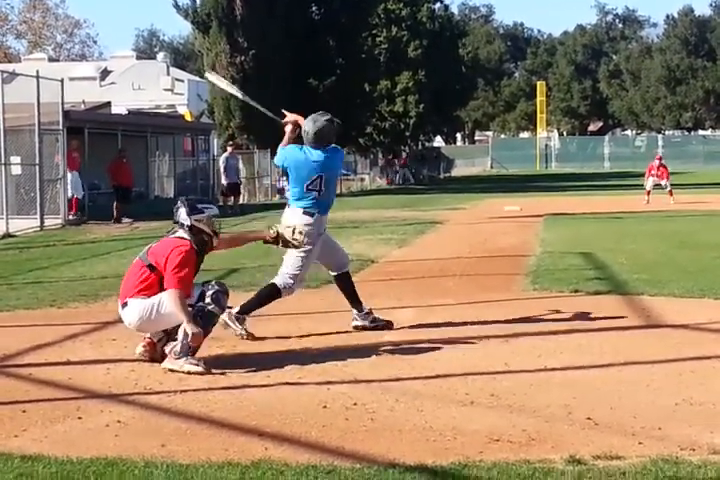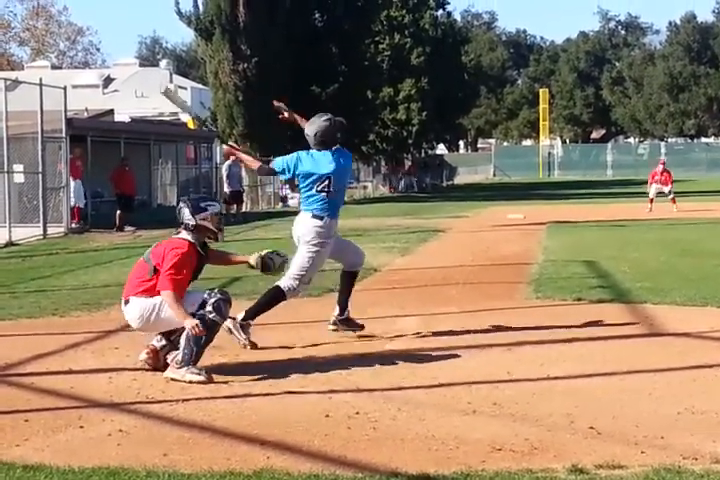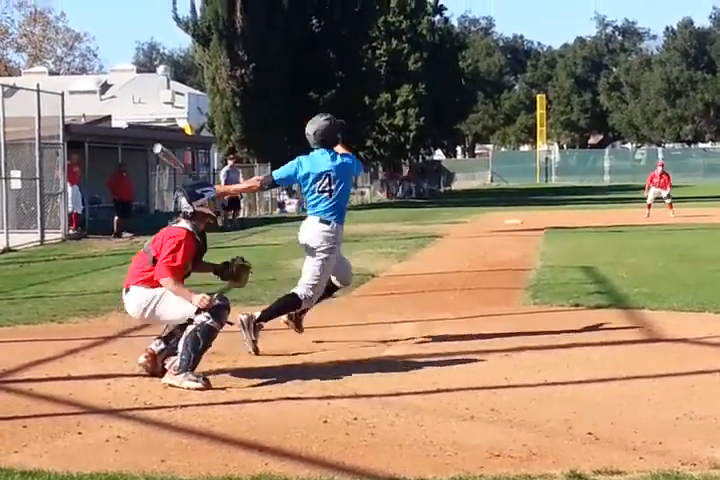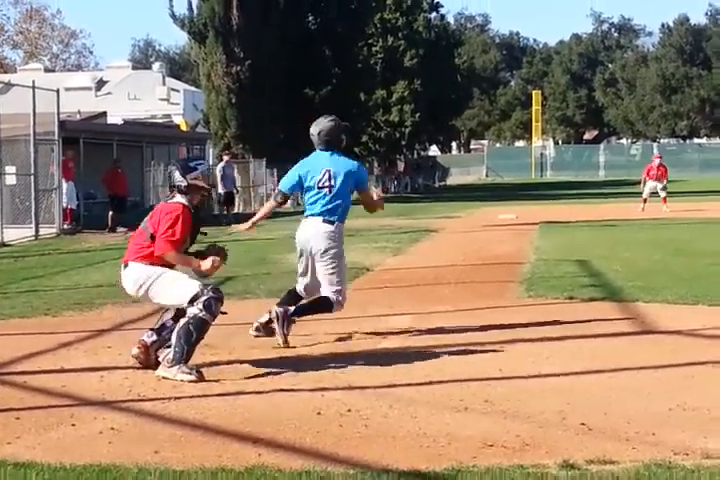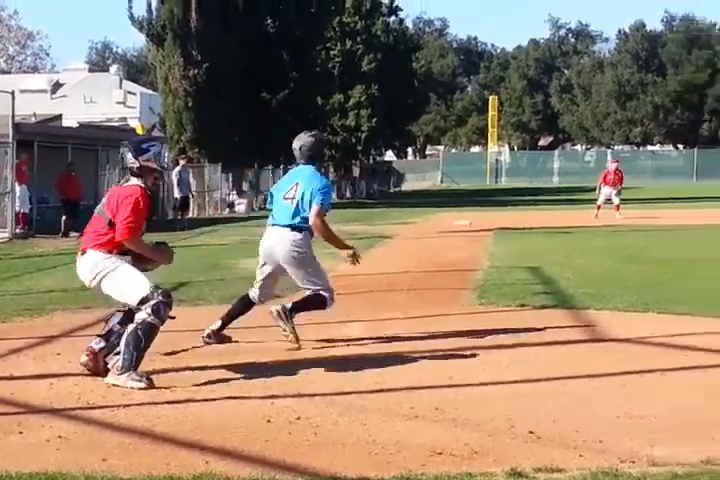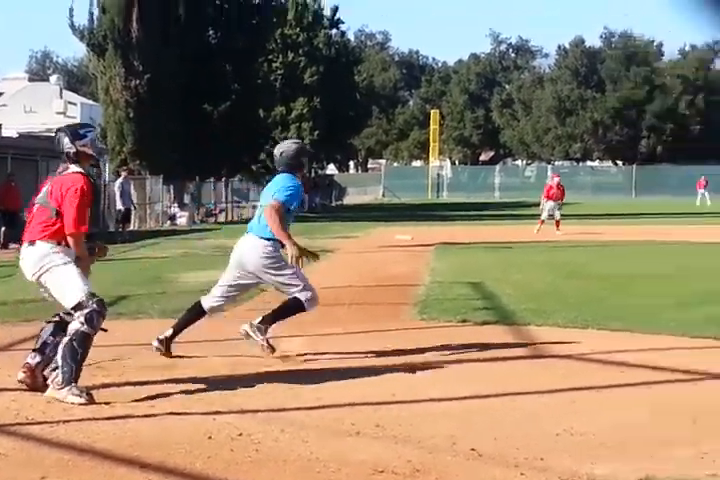
dt=0.1s
person 1, frame 1
left shoulder: (291, 154)
right shoulder: (334, 155)
left elbow: (279, 161)
left wrist: (289, 134)
right wrist: (299, 120)
left hip: (291, 217)
right hip: (308, 224)
left knee: (339, 263)
right knee: (288, 280)
left ankle: (362, 315)
right ankle: (238, 315)
person 1, frame 2
left shoulder: (300, 159)
right shoulder: (344, 159)
left elbow: (263, 169)
right elbow: (335, 145)
left wrist: (238, 153)
right wrist: (296, 118)
left hip: (307, 224)
right hip: (321, 229)
left knee: (355, 258)
right knee: (291, 282)
left ankle: (342, 316)
right ankle: (243, 321)
person 1, frame 3
left shoulder: (300, 164)
right shoulder: (347, 163)
left elbow: (263, 182)
left wrist: (228, 189)
right wrist: (339, 147)
left hip: (309, 230)
right hip: (327, 232)
left knee: (343, 275)
right knee: (307, 292)
left ankle: (296, 312)
right ankle: (254, 321)
person 1, frame 4
left shoulder: (304, 166)
right shoulder: (352, 167)
left elbow: (278, 200)
right elbow: (370, 206)
left wrist: (252, 222)
right wrist: (378, 200)
left hip: (305, 230)
right hip: (328, 234)
left knee: (305, 287)
right knee: (333, 299)
left ankle: (266, 323)
right ankle: (287, 315)
person 1, frame 5
left shoulder: (285, 178)
right shoulder: (319, 181)
right elbow: (316, 222)
right wrist: (345, 247)
left hip: (270, 237)
right hip: (293, 242)
left knee: (259, 293)
right knee: (324, 298)
left ankle: (215, 330)
right ankle: (288, 312)
person 1, frame 6
left shoulder: (277, 183)
right shoulder: (291, 185)
right elbow: (271, 212)
right wrist: (292, 245)
left hip: (246, 246)
right hip: (264, 252)
left knee: (215, 299)
right knee: (307, 297)
left ankle: (166, 338)
right ankle: (260, 325)
person 2, frame 1
left shoulder: (185, 240)
right shoulder: (182, 248)
left elbow: (223, 241)
right elbow: (173, 290)
left wrist: (265, 235)
right wrist: (188, 324)
left hip: (137, 307)
right hip: (140, 309)
left knee: (199, 296)
right knee: (216, 293)
left ankle: (155, 343)
right ankle: (180, 356)
person 2, frame 2
left shoulder: (190, 241)
right shoulder: (183, 248)
left elbow: (212, 256)
right elbow: (167, 290)
left wrist: (247, 259)
right wrist: (187, 319)
left hip: (142, 304)
right hip: (141, 306)
left knee: (202, 311)
right knee: (218, 302)
left ankle: (158, 350)
right ankle: (181, 365)
person 2, frame 3
left shoulder: (188, 232)
right shoulder: (181, 236)
left elbow: (187, 264)
right elbow: (166, 277)
left wrist: (217, 268)
right wrist: (193, 298)
left hip: (149, 294)
right hip: (143, 296)
left knee: (200, 312)
right knee: (216, 306)
left ankle: (157, 355)
right ankle: (179, 371)
person 2, frame 4
left shoulder: (176, 206)
right shoulder: (178, 210)
right elbow: (166, 250)
left wrist: (197, 261)
right wrist: (199, 265)
left hip: (144, 271)
right hip: (143, 272)
left knee: (191, 303)
right knee: (209, 298)
left ankle: (150, 347)
right ankle: (173, 365)
person 2, frame 5
left shoulder: (123, 189)
right shoulder: (135, 193)
right elbow: (127, 238)
left wrist: (150, 252)
right wrist: (156, 254)
left hip: (94, 259)
right hip: (101, 260)
left knee: (141, 303)
right knee: (158, 301)
left ankle: (98, 353)
right ankle: (123, 370)
person 2, frame 6
left shoulder: (57, 178)
right shoulder: (78, 181)
right elbow: (73, 232)
right wrist: (84, 261)
left hip: (32, 252)
right hip: (48, 253)
left knee: (71, 312)
right knee: (90, 310)
left ankle: (35, 368)
right ankle: (63, 385)
